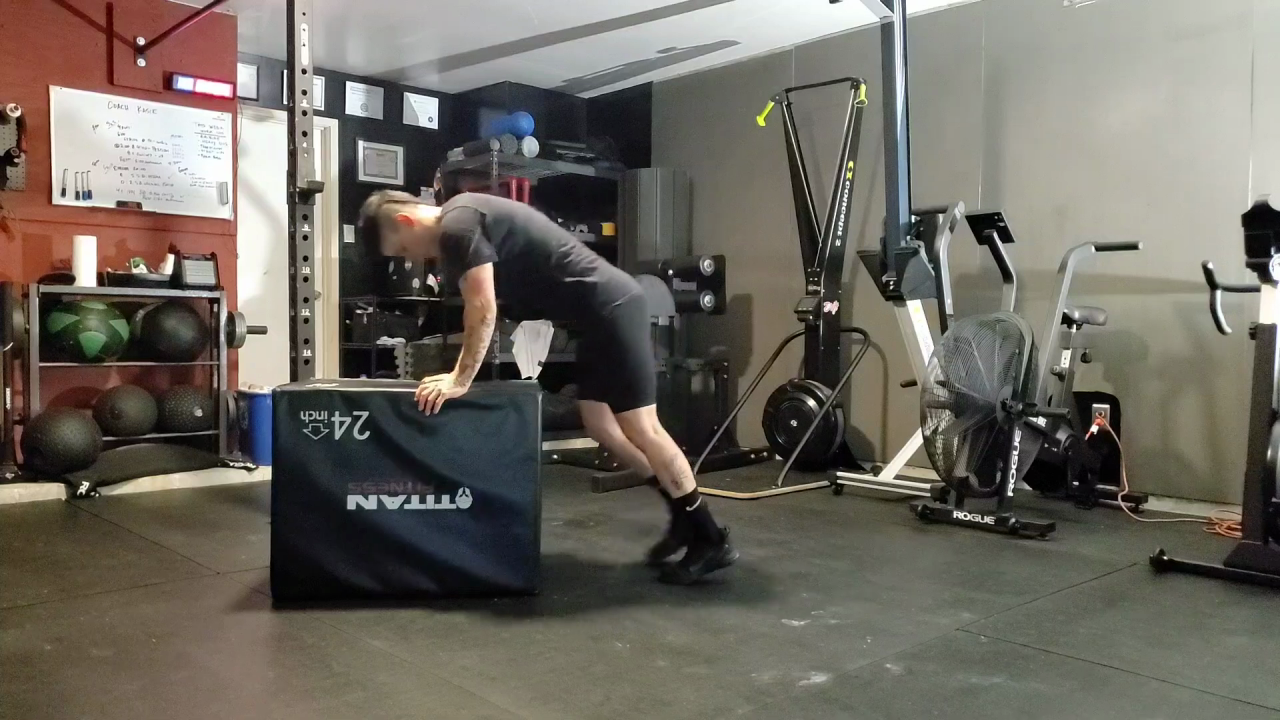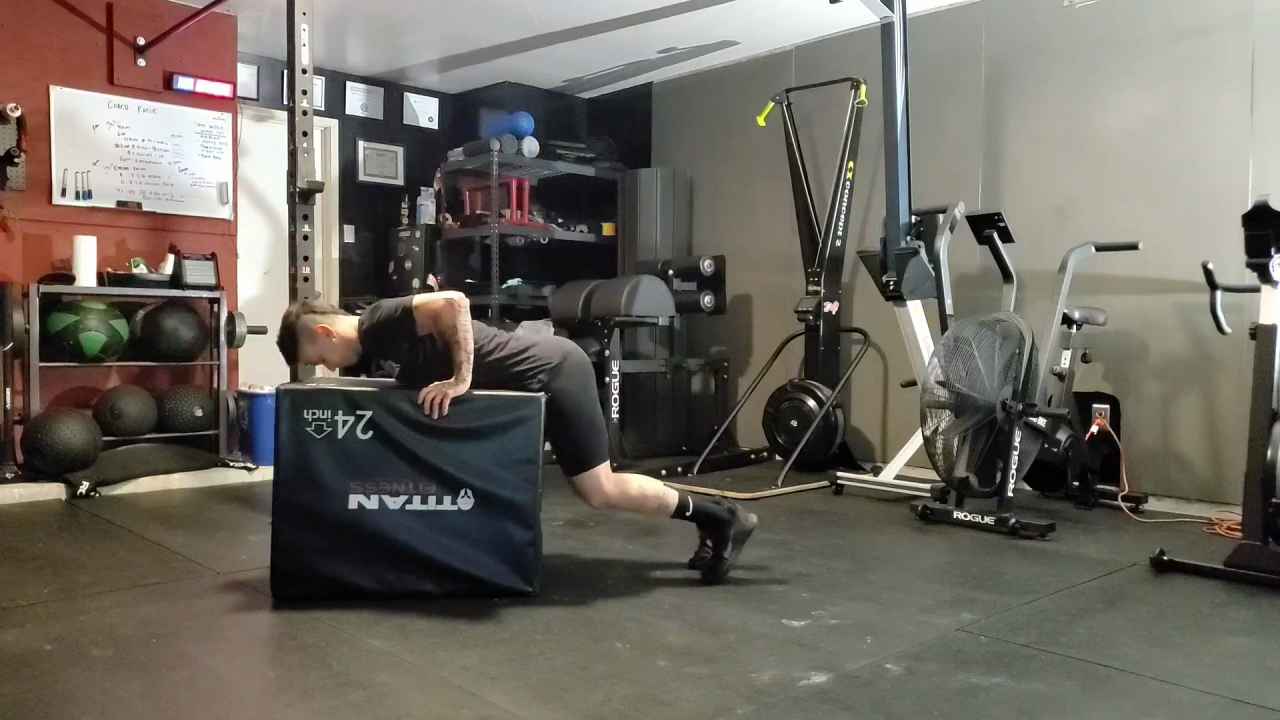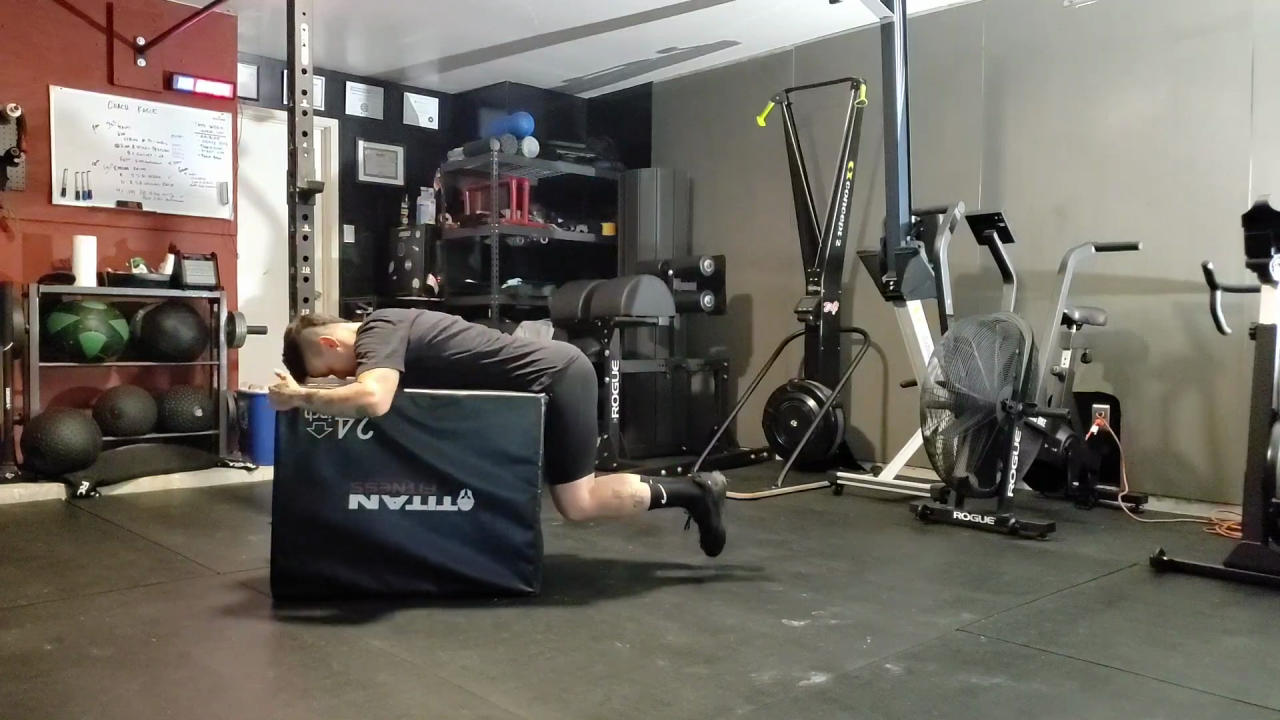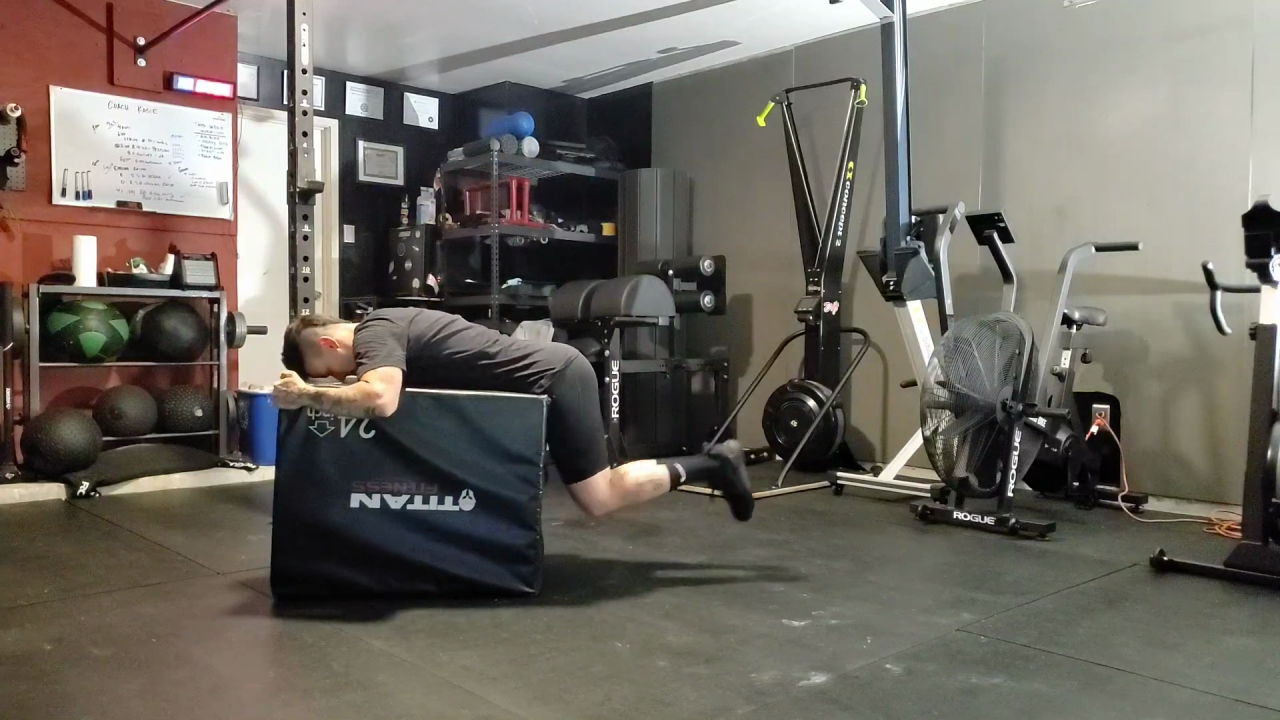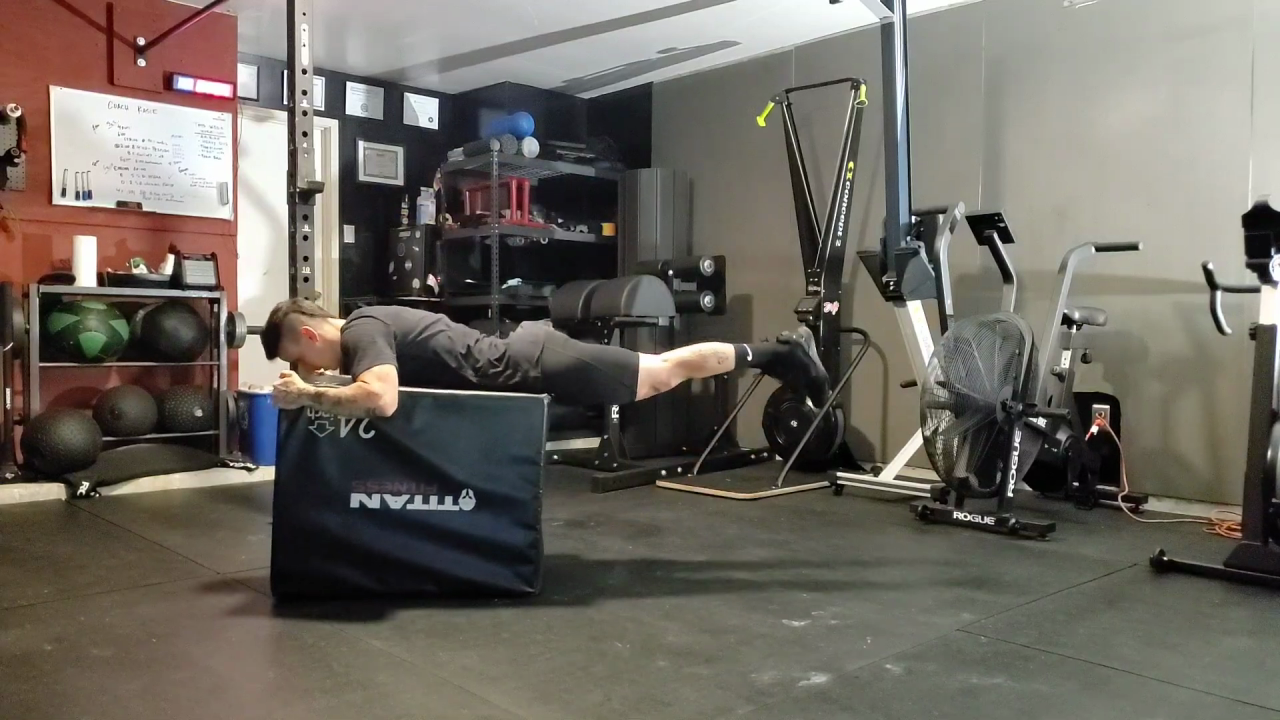
dt=1s
person 1, frame 1
left shoulder: (457, 222)
right shoulder: (465, 218)
left elbow: (482, 309)
right elbow: (487, 307)
left wrist: (461, 380)
right wrist: (461, 372)
left hip: (612, 306)
right hip: (601, 312)
left knee: (639, 428)
right knee: (600, 424)
left ankle: (710, 539)
right ankle: (684, 517)
person 1, frame 2
left shoulder: (377, 323)
right shoulder: (380, 346)
left elbow: (452, 304)
left wrist: (461, 380)
left hip: (552, 373)
right hip: (546, 372)
left knee: (599, 490)
right knee: (598, 486)
left ankle: (723, 519)
right ankle: (711, 519)
person 1, frame 3
left shoulder: (378, 332)
right shoulder: (386, 328)
left elbow: (373, 401)
left wrist: (300, 397)
left hip: (556, 378)
right hip: (554, 372)
left knee: (577, 503)
right knee: (578, 492)
left ankle: (695, 492)
right ankle: (690, 491)
person 1, frame 4
left shoulder: (373, 333)
right shoulder: (385, 328)
left elbow: (380, 400)
right elbow: (390, 387)
left wrist: (307, 395)
right wrist: (319, 392)
left hip: (553, 380)
right hip: (550, 372)
left knee: (598, 498)
right knee: (598, 486)
left ankle: (710, 466)
right ankle: (706, 464)
person 1, frame 5
left shoulder: (361, 331)
right shoulder: (368, 328)
left elbow: (381, 399)
right elbow: (380, 387)
left wrist: (306, 395)
right wrist: (315, 388)
left hip: (535, 367)
right hip: (525, 356)
left knee: (665, 373)
right knee: (661, 373)
left ankle: (774, 352)
right ankle: (777, 352)
